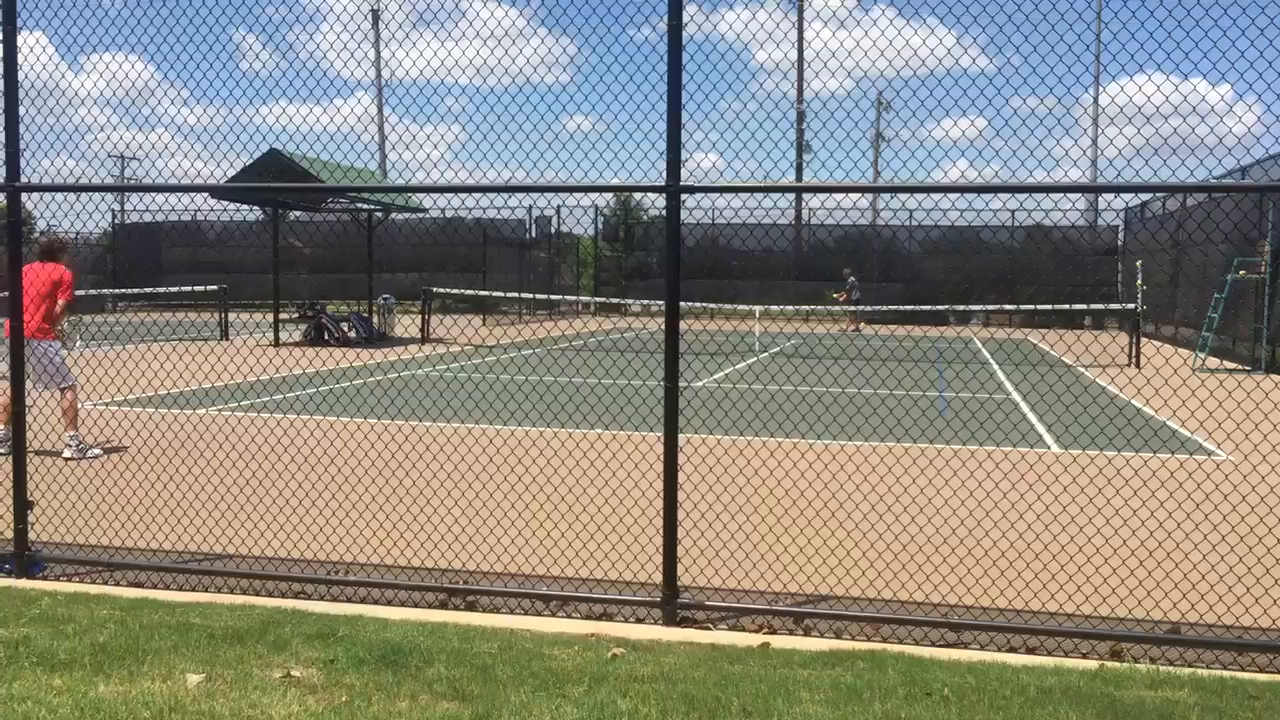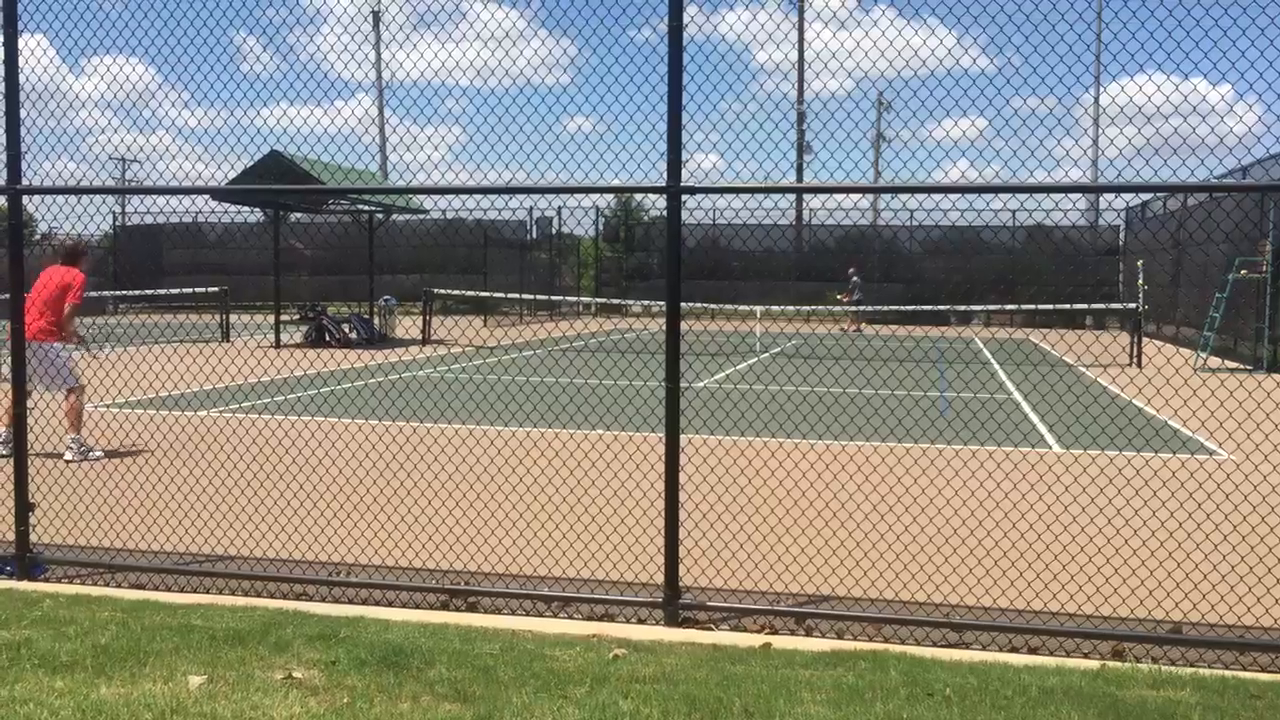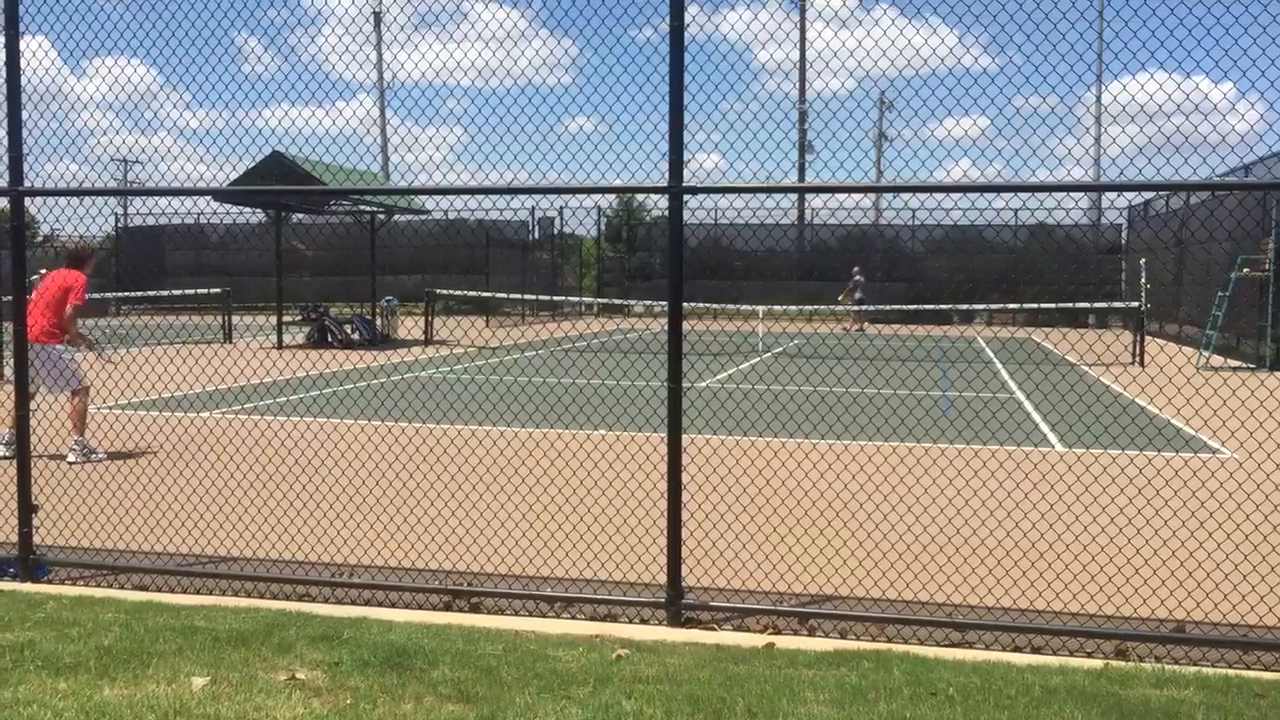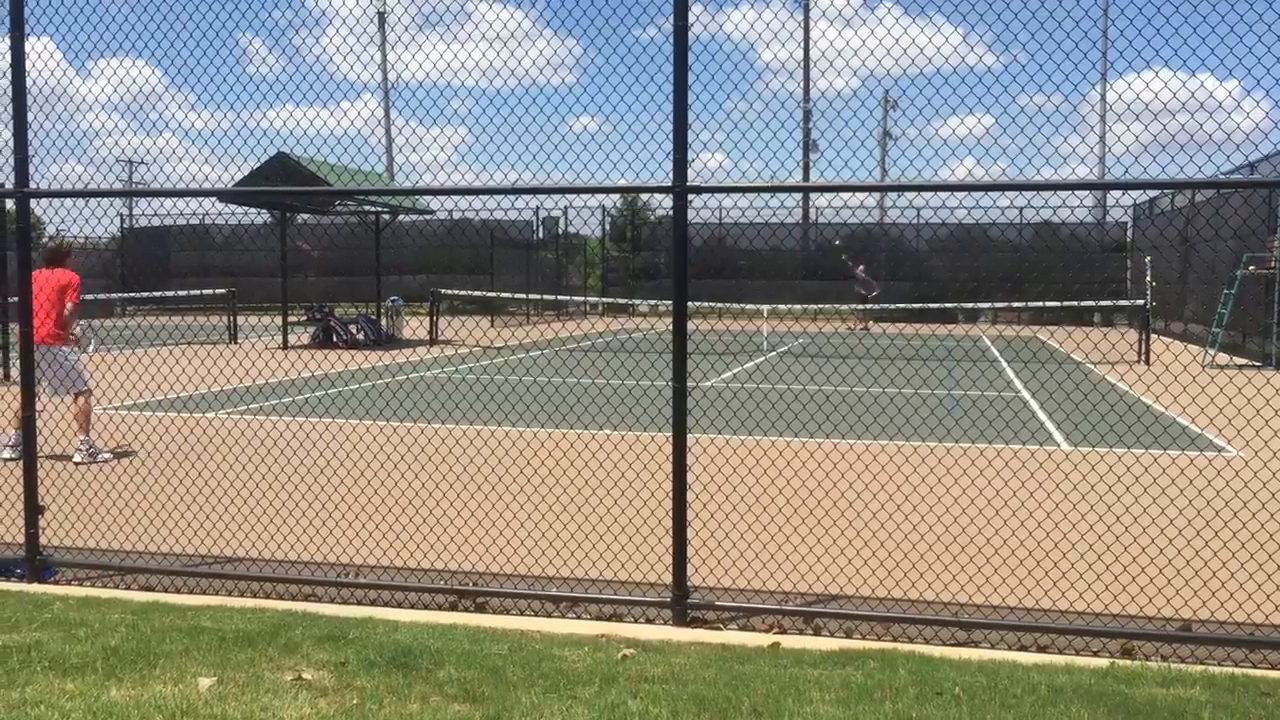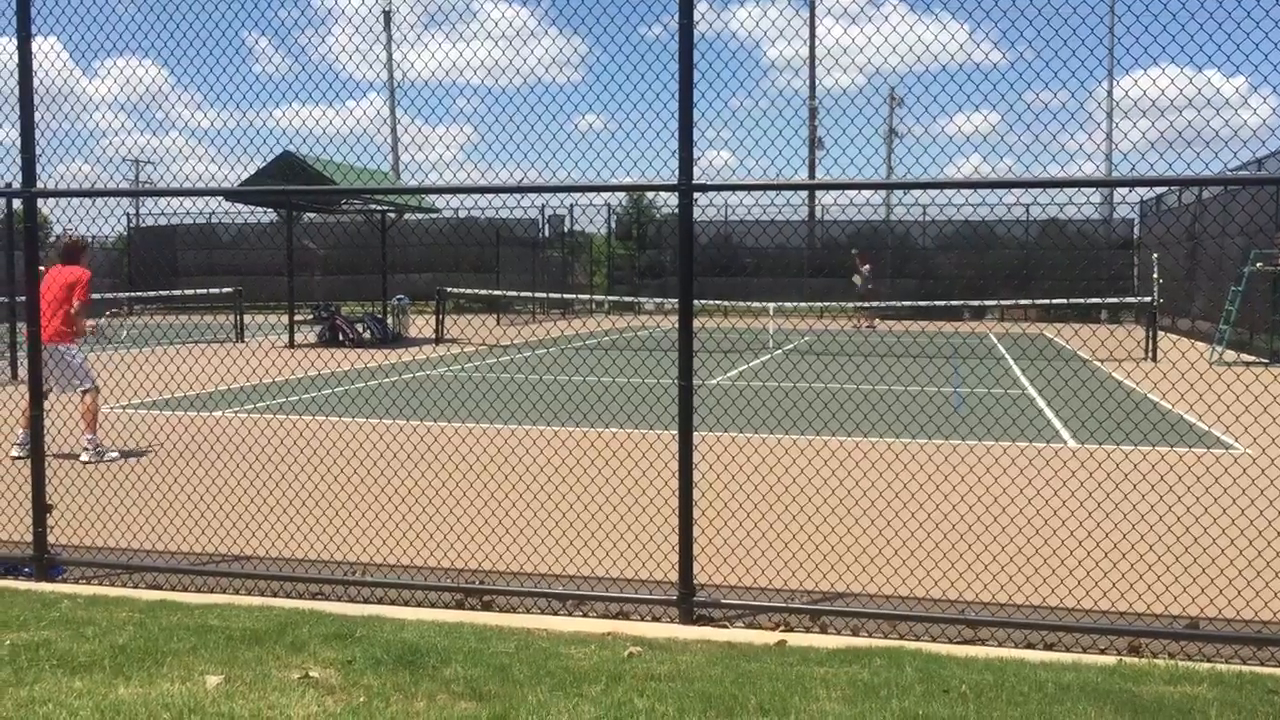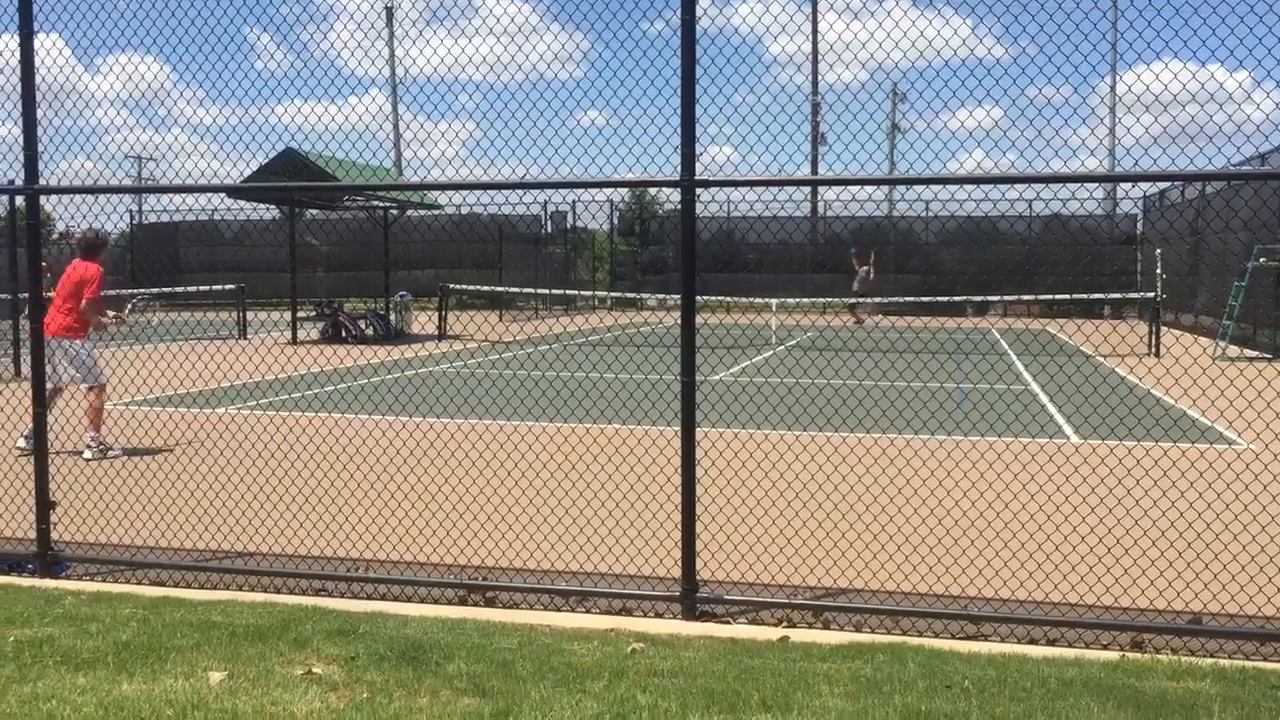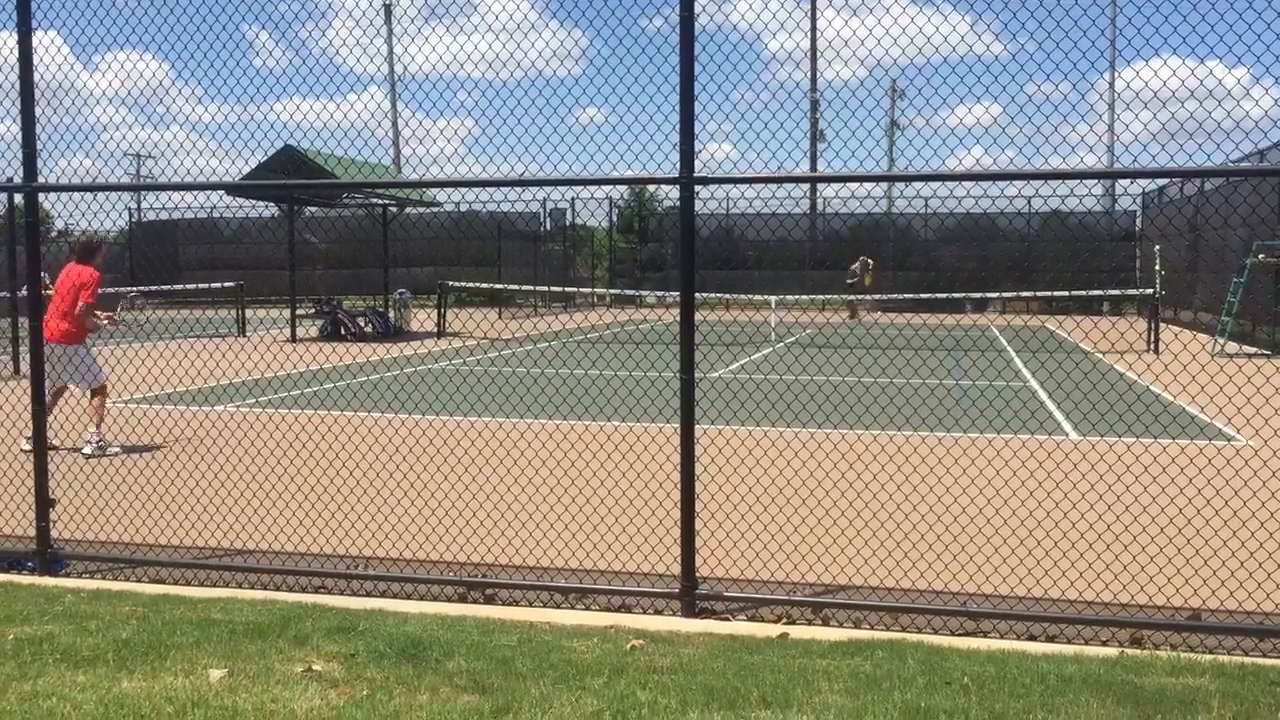
dt=0.3s
person 1, frame 1
left shoulder: (26, 269)
right shoulder: (64, 273)
left elbow: (24, 302)
right elbow: (60, 310)
right wrist: (53, 328)
right hip: (40, 337)
right knee: (68, 386)
right ankle: (73, 444)
person 1, frame 2
left shoulder: (49, 271)
right shoulder: (77, 277)
right elbow: (67, 314)
left wrist: (68, 333)
right wrist: (70, 334)
left hip: (23, 335)
right hip: (44, 339)
right knee: (74, 387)
right ankle: (75, 446)
person 1, frame 3
left shoulder: (53, 274)
right shoulder: (79, 279)
right elbow: (69, 315)
left wrist: (75, 335)
right wrist: (74, 336)
left hip: (25, 337)
right hip: (47, 341)
right knee: (79, 389)
right ankle: (78, 447)
person 1, frame 4
left shoulder: (34, 276)
right shoulder: (71, 278)
left elbow: (37, 309)
right elbow: (68, 313)
right wrist: (67, 334)
right hip: (52, 343)
right knee: (82, 391)
right ankle: (84, 448)
person 1, frame 5
left shoulder: (50, 272)
right shoulder: (82, 274)
right elbow: (75, 310)
left wrist: (80, 324)
right wrist: (80, 329)
left hip: (38, 338)
right hip: (59, 341)
right knee: (89, 389)
left ankle: (22, 443)
right ankle: (91, 447)
person 1, frame 6
left shoulder: (75, 264)
right shoulder: (95, 271)
right elbow: (85, 308)
left wrist: (105, 315)
right wrist: (99, 323)
left hip: (49, 332)
right hip: (69, 336)
left knee: (54, 387)
right knee: (97, 385)
left ankle: (30, 435)
right ankle: (94, 444)
person 1, frame 7
left shoulder: (69, 268)
right shoulder: (92, 275)
right elbow: (81, 313)
left wrist: (98, 316)
right wrist: (95, 325)
left hip: (49, 336)
right hip: (69, 340)
left knee: (57, 387)
right knee: (98, 387)
left ankle: (34, 436)
right ankle: (94, 441)
